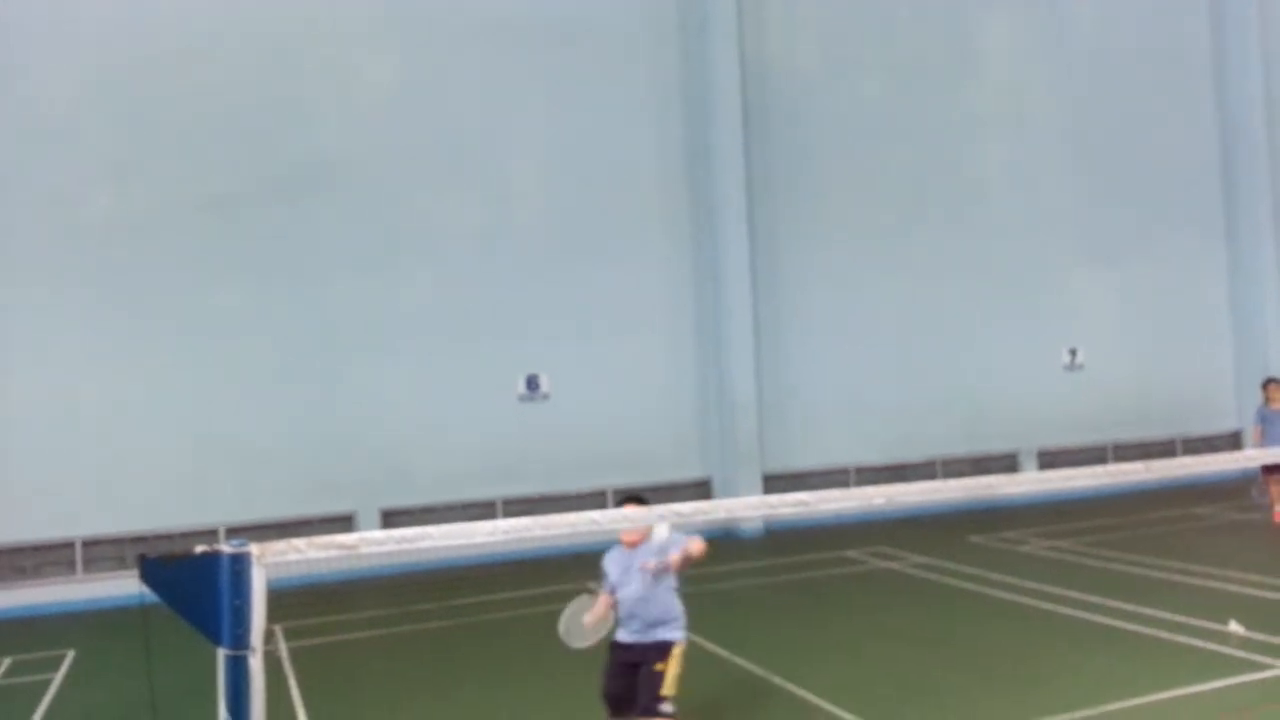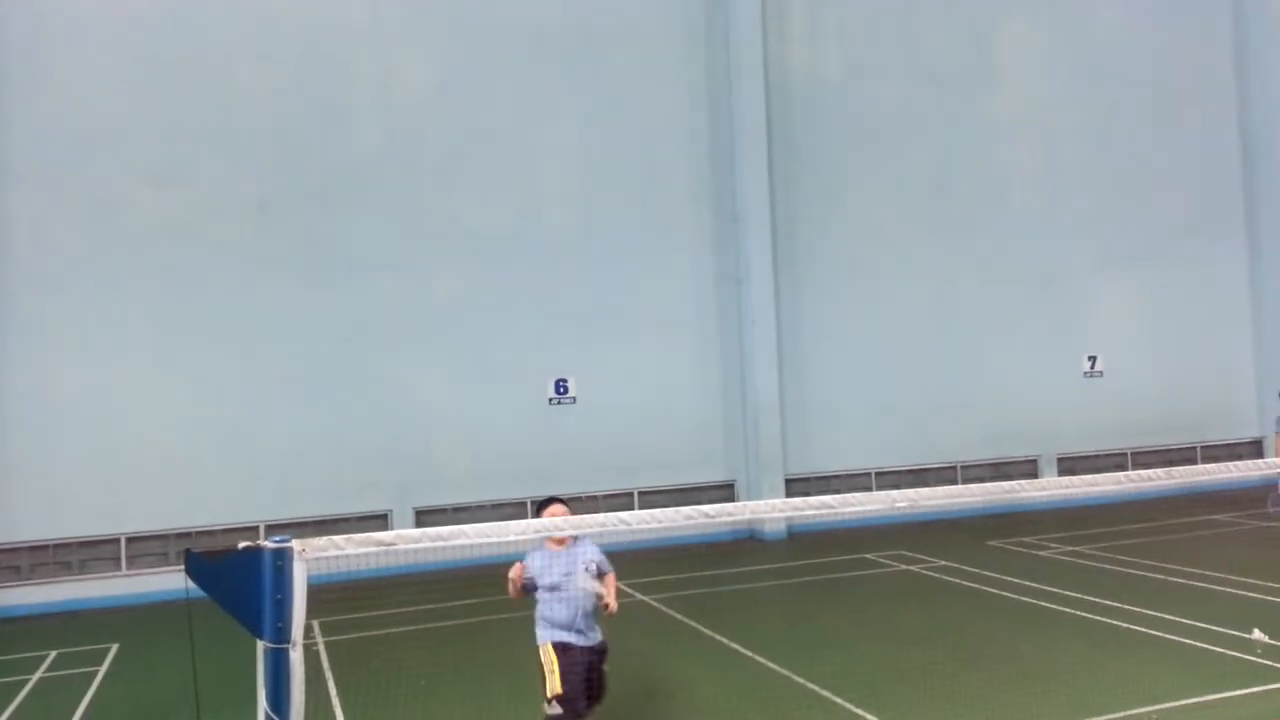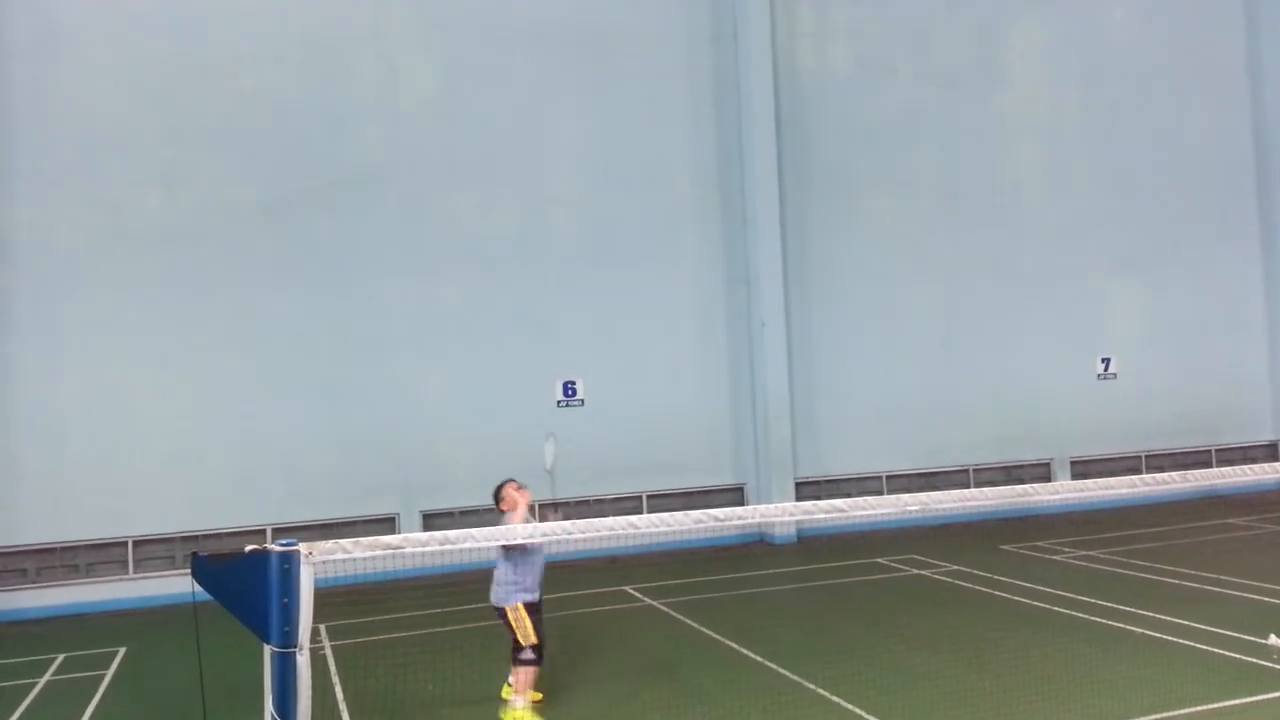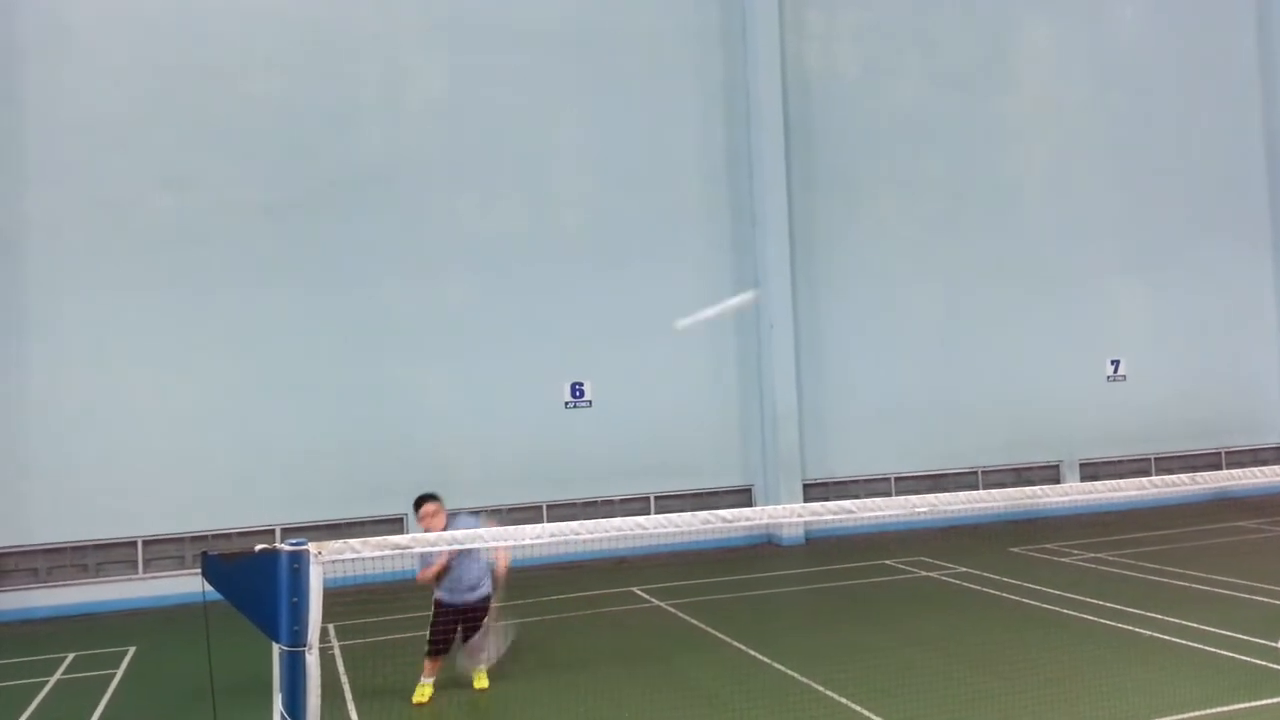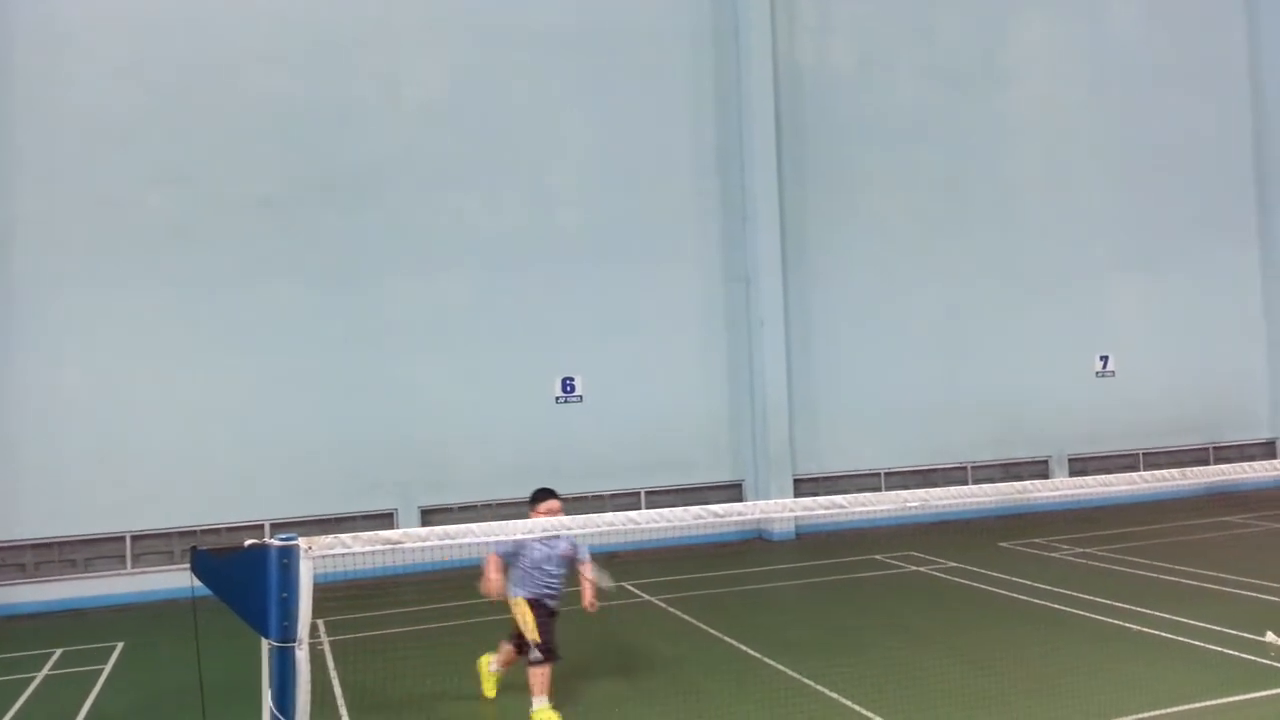
dt=0.7s
person 1, frame 1
left shoulder: (662, 542)
right shoulder: (610, 558)
left elbow: (697, 545)
left wrist: (683, 554)
right wrist: (596, 613)
left hip: (663, 638)
right hip: (625, 640)
right knee: (615, 699)
person 1, frame 2
left shoulder: (588, 549)
right shoulder: (535, 560)
left elbow: (607, 574)
right elbow: (517, 594)
left wrist: (610, 597)
right wrist: (514, 580)
left hip: (591, 639)
right hip: (557, 640)
left knee: (591, 697)
person 1, frame 3
left shoulder: (529, 520)
right shoulder: (512, 522)
right wrist: (520, 506)
left hip: (529, 595)
right hip: (513, 599)
left knee: (529, 646)
right knee: (531, 648)
left ankle: (513, 687)
person 1, frame 4
left shoulder: (464, 523)
right elbow: (422, 579)
left wrist: (501, 558)
right wrist: (438, 565)
left hip: (477, 596)
right hip: (446, 600)
right knee: (436, 644)
left ankle: (478, 668)
right ankle: (427, 682)
person 1, frame 5
left shoulder: (569, 537)
right shoulder: (521, 537)
left elbow: (584, 563)
right elbow: (495, 556)
left wrist: (588, 591)
right wrist: (493, 576)
left hip: (549, 601)
right hip: (526, 599)
left knee: (523, 643)
right knee: (541, 650)
left ankle: (492, 665)
